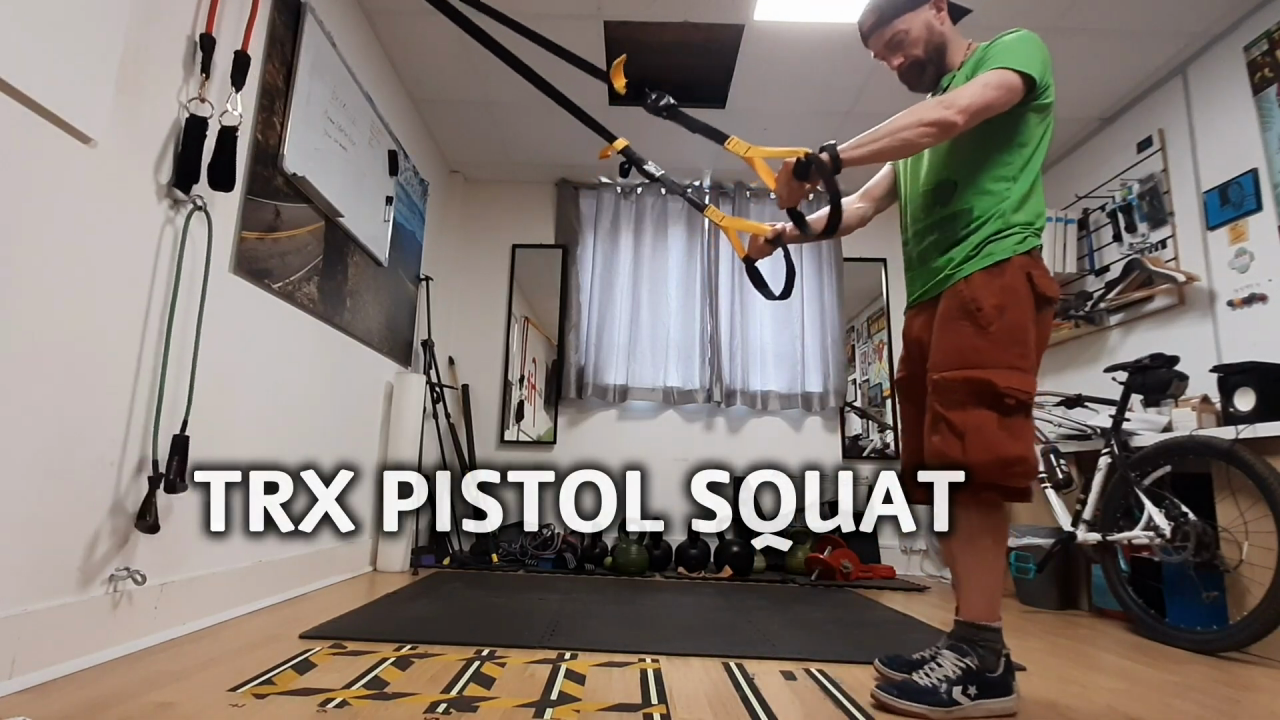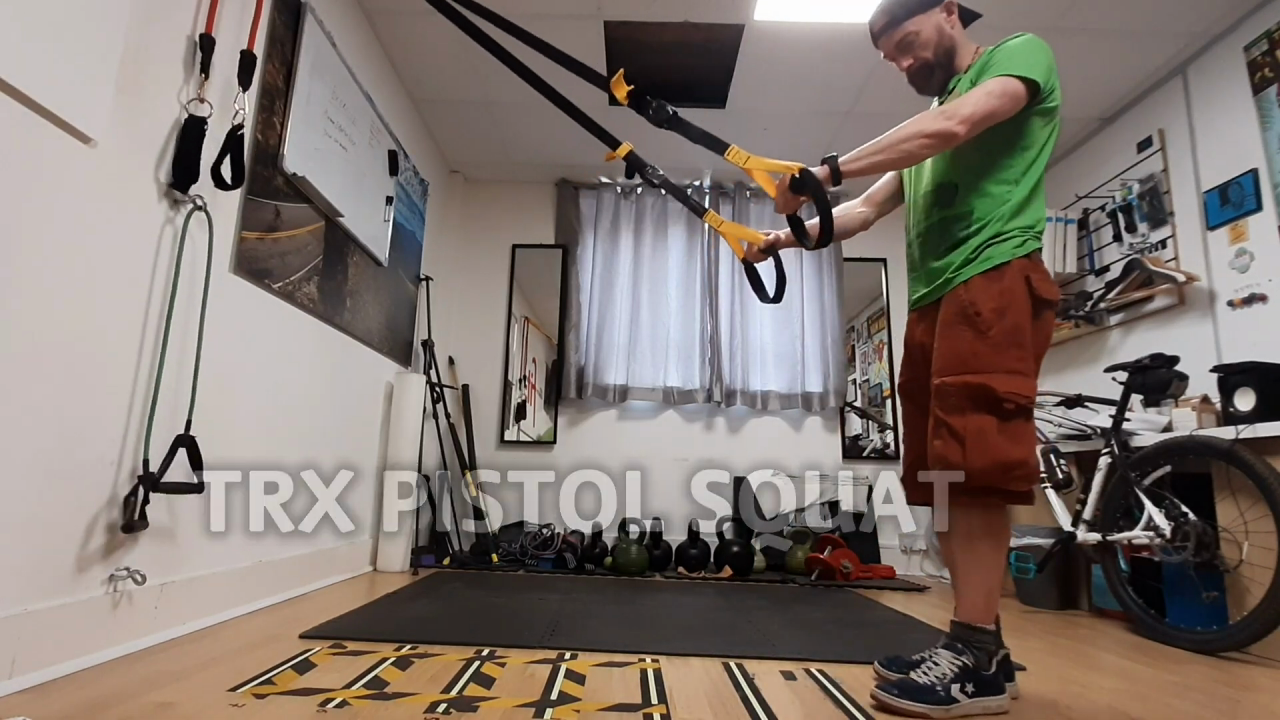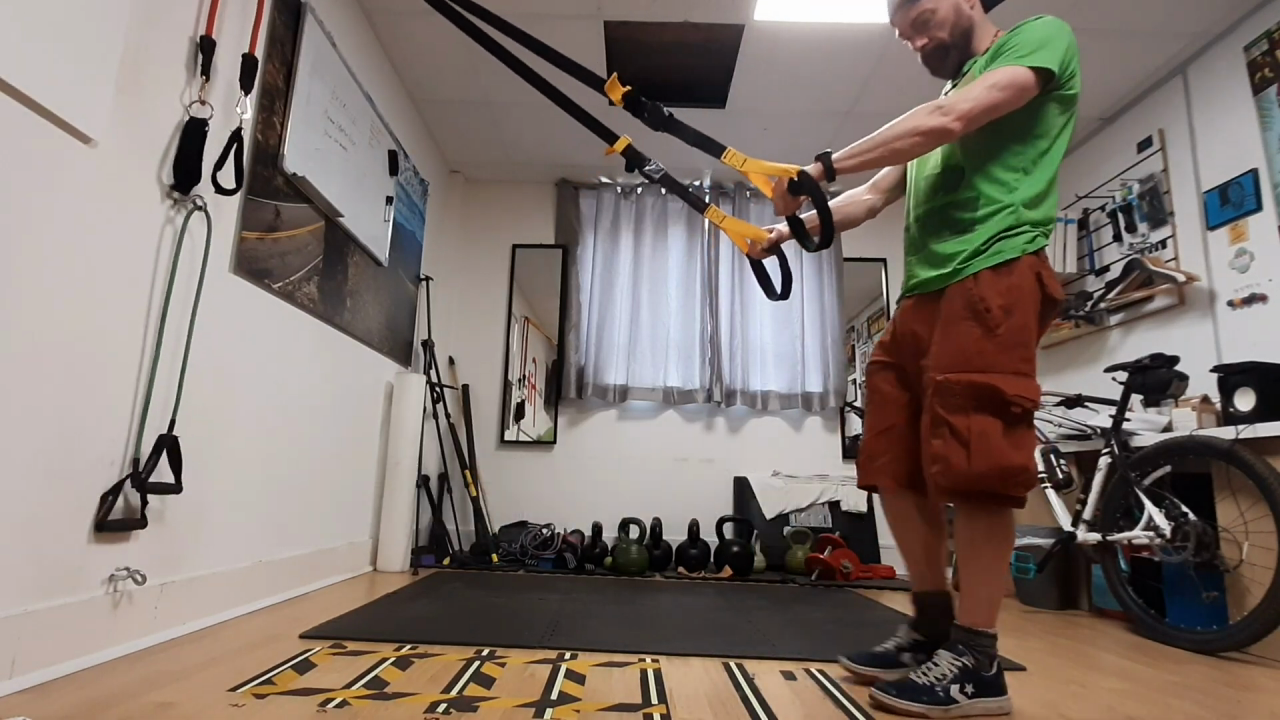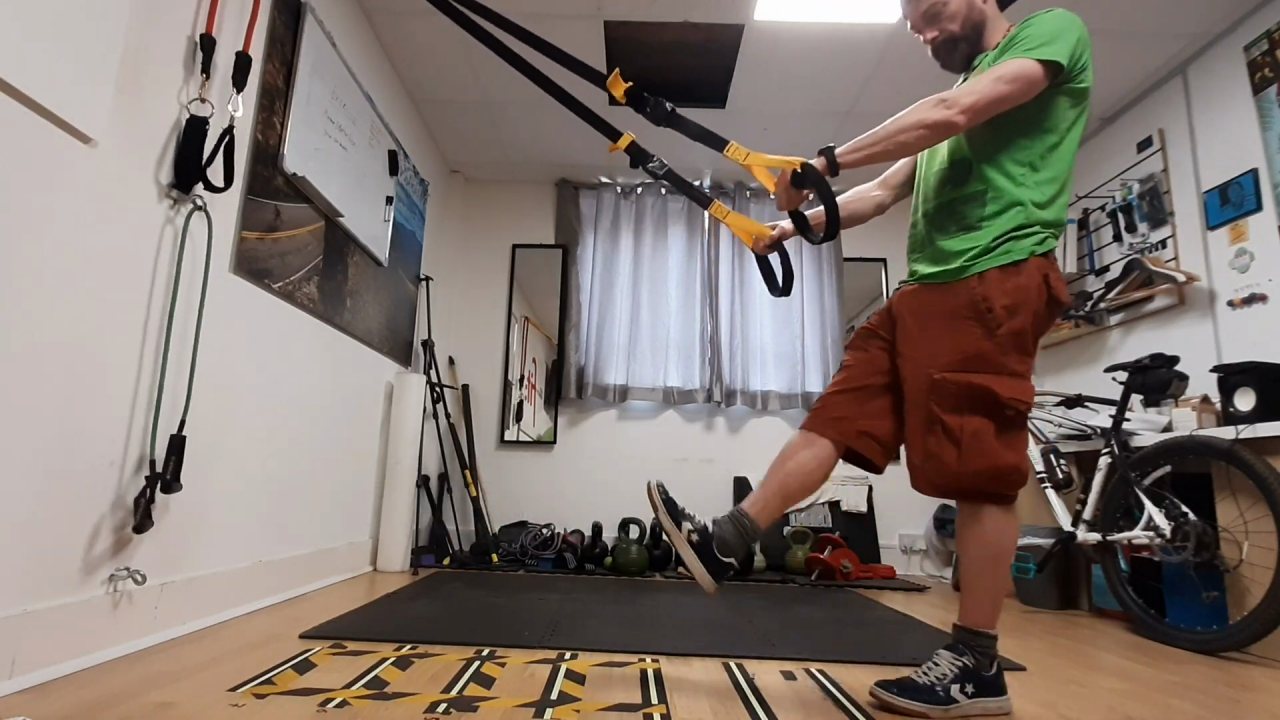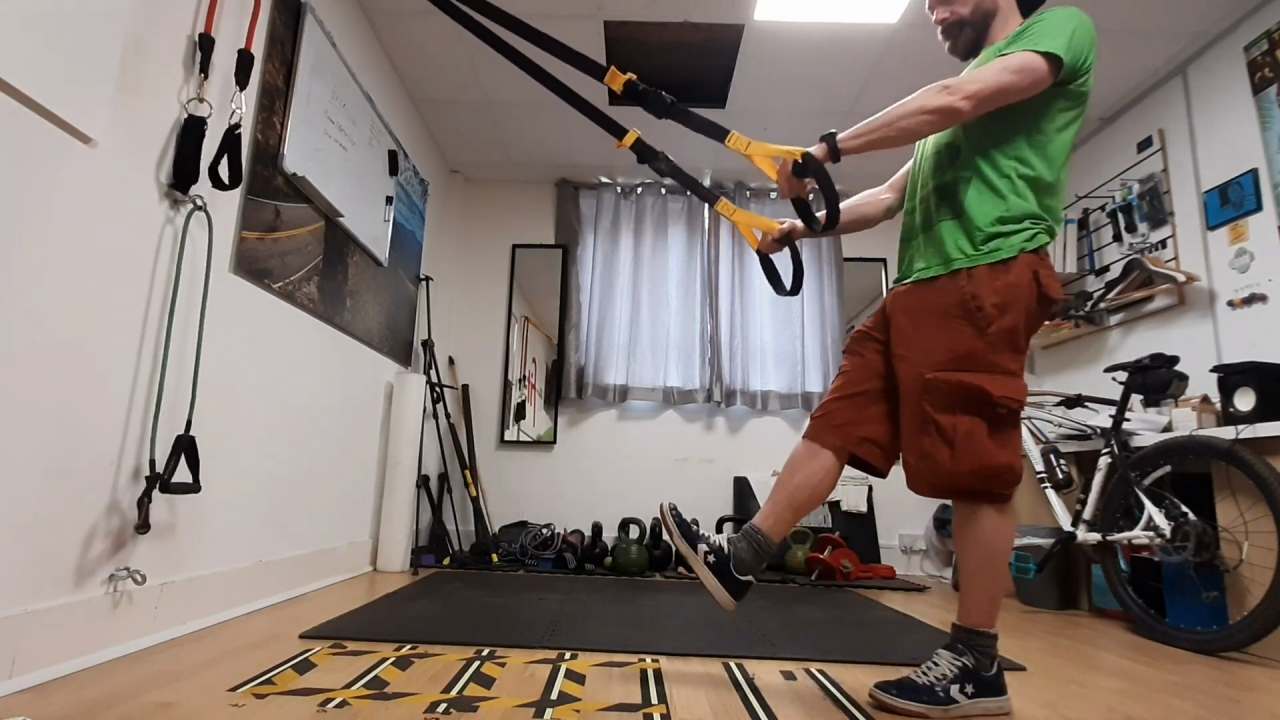
dt=0.5s
person 1, frame 1
right shoulder: (919, 130)
left elbow: (950, 115)
right elbow: (861, 206)
left wrist: (825, 157)
right wrist: (789, 231)
left hip: (991, 279)
right hip: (930, 299)
left knee: (973, 460)
right knee: (940, 471)
right ankle: (974, 642)
person 1, frame 2
right shoulder: (926, 125)
left elbow: (952, 126)
right elbow: (866, 210)
left wrist: (829, 169)
right wrist: (788, 236)
left hip: (995, 285)
right hip: (933, 304)
left knee: (973, 468)
right knee: (942, 477)
left ankle: (975, 662)
right ankle: (976, 645)
person 1, frame 3
right shoulder: (944, 101)
left elbow: (947, 121)
right elbow: (873, 197)
left wrist: (822, 166)
right wrist: (793, 231)
left hip: (994, 283)
right hip: (923, 297)
left knee: (972, 471)
right knee: (896, 468)
left ankle: (976, 662)
right ankle: (933, 629)
person 1, frame 4
right shoulder: (958, 93)
left elbow: (952, 113)
right elbow: (884, 192)
left wrist: (823, 162)
right wrist: (797, 224)
left hip: (994, 284)
right hip: (923, 291)
left knee: (979, 472)
right knee: (831, 420)
right ankle: (721, 544)
person 1, frame 5
right shoulder: (964, 97)
left elbow: (953, 101)
right elbow: (892, 196)
left wrist: (828, 148)
right wrist: (804, 226)
left hip: (986, 281)
right hip: (919, 289)
left knee: (975, 471)
right knee: (834, 427)
right ankle: (739, 560)
